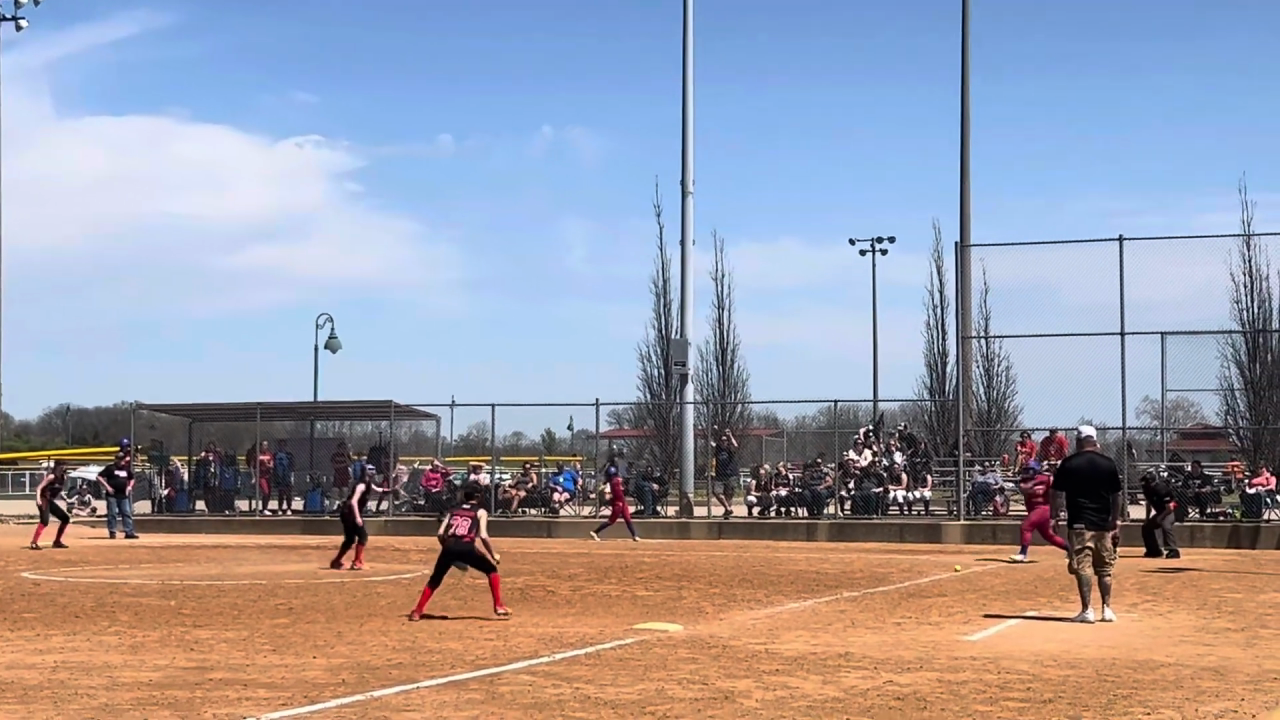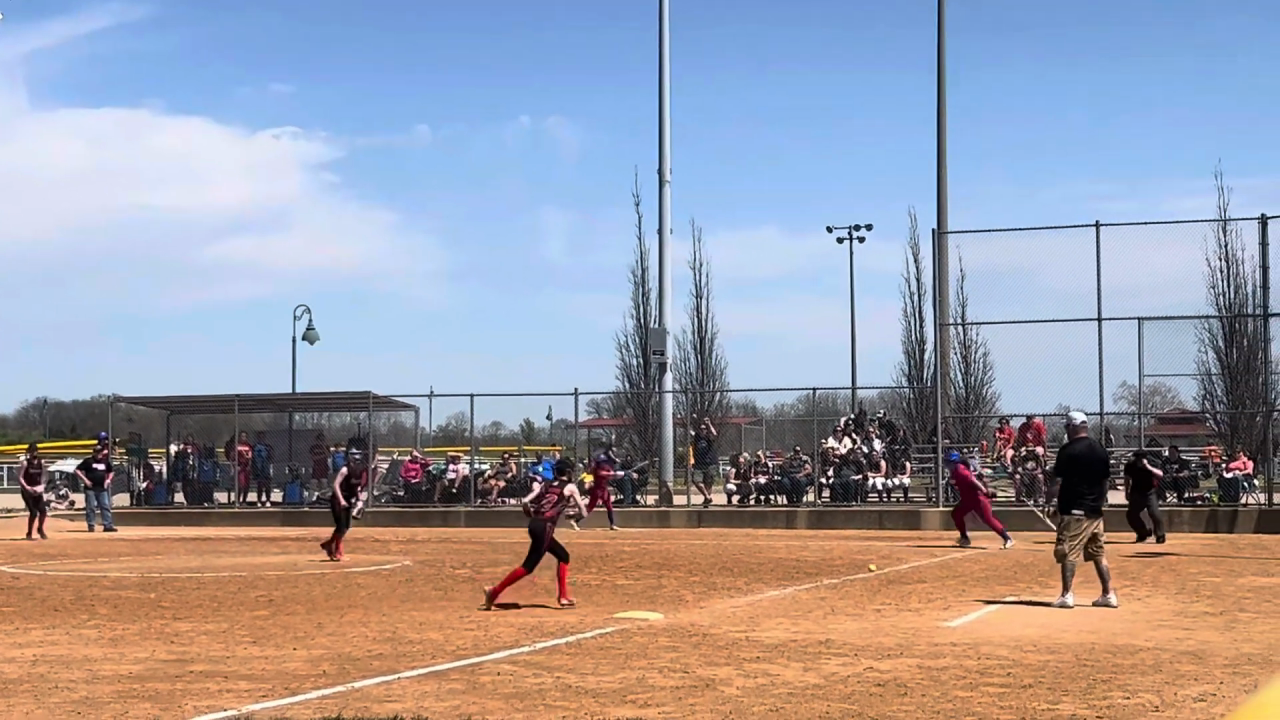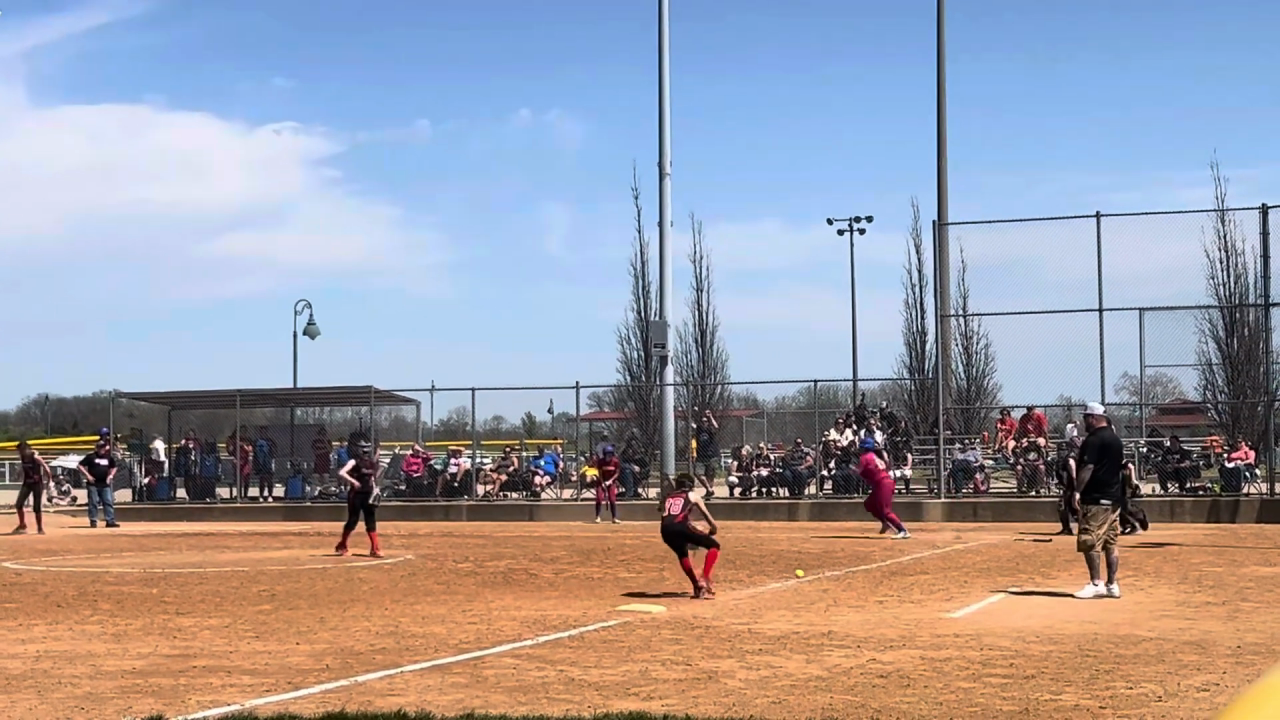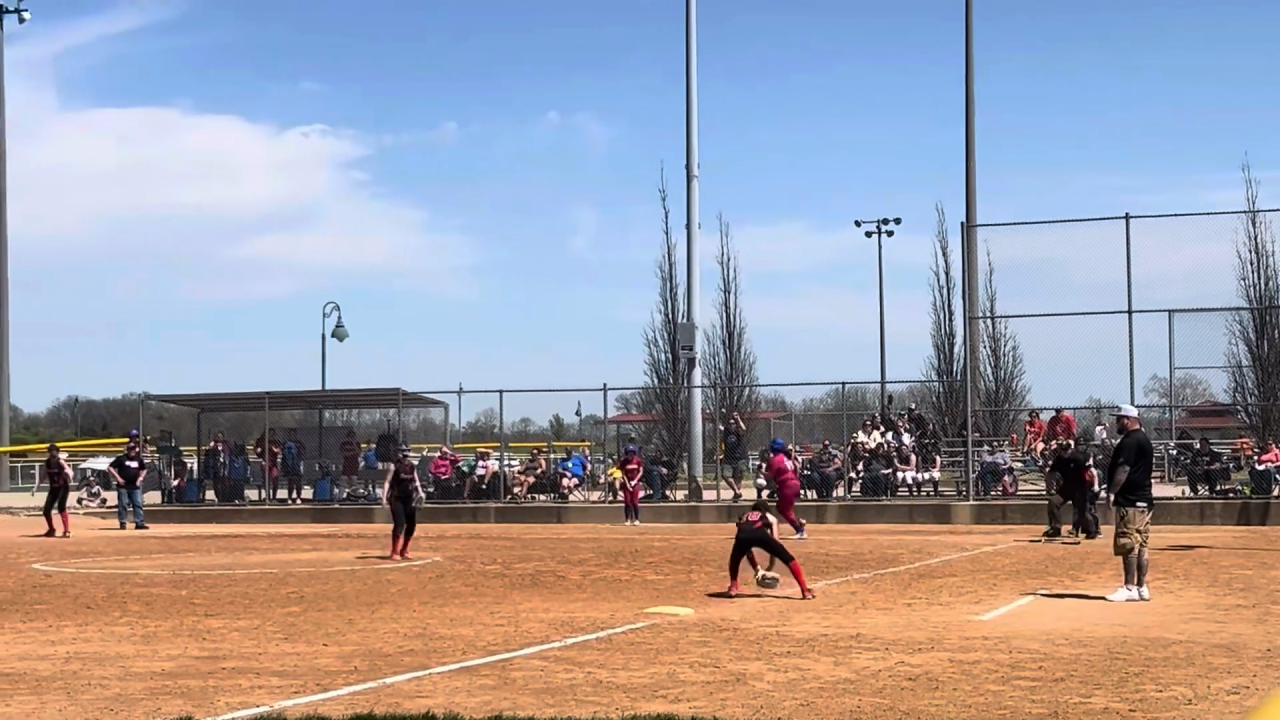
dt=0.5s
person 1, frame 1
left shoulder: (1069, 463)
right shoulder: (1108, 463)
left elbow: (1058, 494)
right elbow: (1117, 495)
left wrist: (1053, 517)
right wrist: (1115, 518)
left hip: (1079, 524)
right hip: (1103, 524)
left knee: (1083, 568)
right knee: (1105, 569)
left ankle: (1087, 611)
right ankle: (1107, 609)
person 1, frame 2
left shoulder: (1068, 450)
right shoulder: (1101, 449)
left elbow: (1058, 480)
right elbow: (1106, 480)
left hip: (1074, 510)
right hip: (1095, 510)
left knee: (1067, 552)
right knee: (1098, 554)
left ankle: (1066, 595)
right ankle: (1108, 595)
person 1, frame 3
left shoulder: (1094, 438)
right shoulder: (1116, 439)
left elbow: (1087, 467)
left wrist: (1077, 491)
left hip: (1096, 499)
right hip: (1114, 498)
left knee: (1089, 541)
right knee: (1111, 543)
left ankle: (1096, 583)
right ankle: (1112, 585)
person 1, frame 4
left shoulder: (1130, 440)
right shoulder: (1144, 439)
left elbow: (1124, 469)
left wrist: (1112, 492)
left hip: (1130, 501)
right hip: (1143, 499)
left knee: (1128, 545)
right knee: (1141, 545)
left ankle: (1129, 588)
right ankle: (1142, 588)
